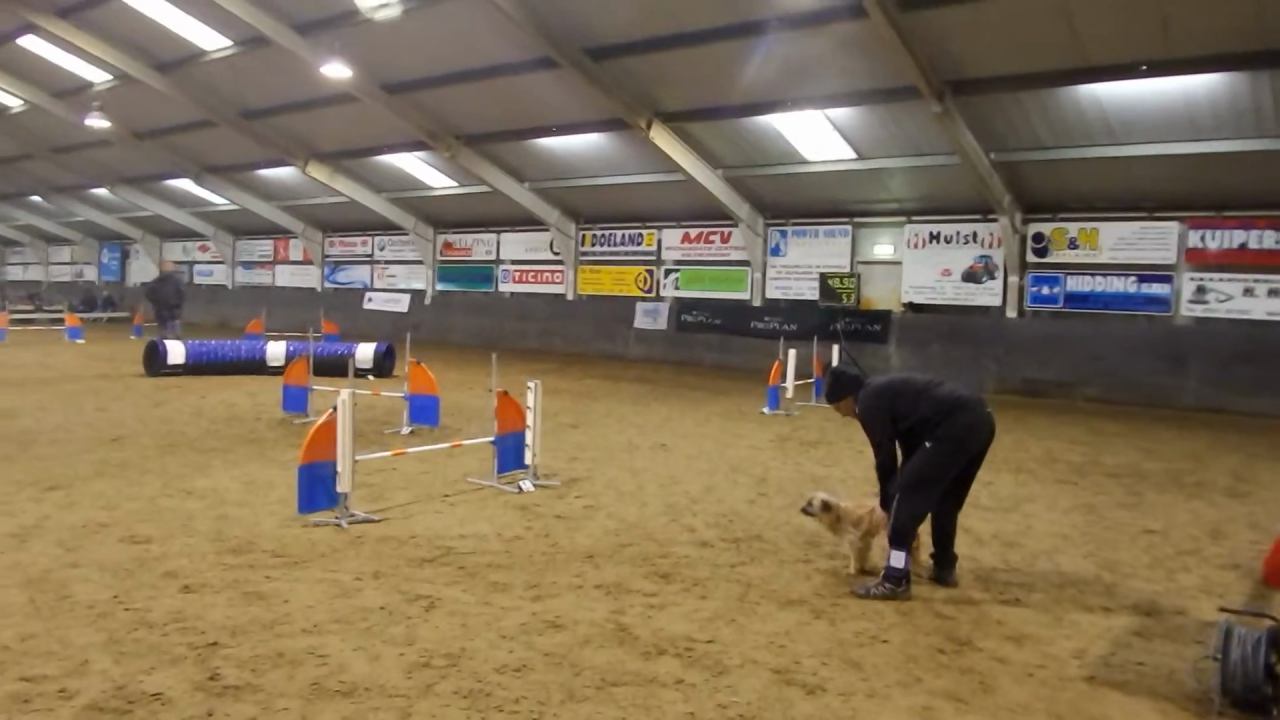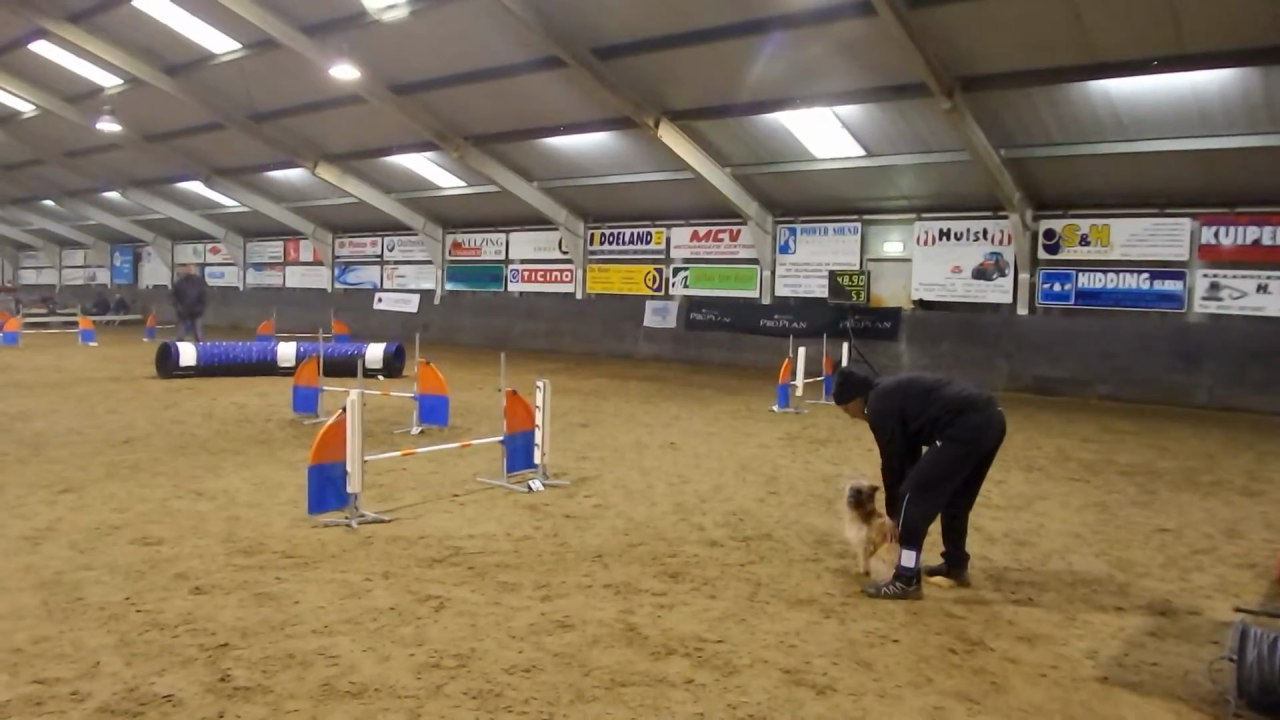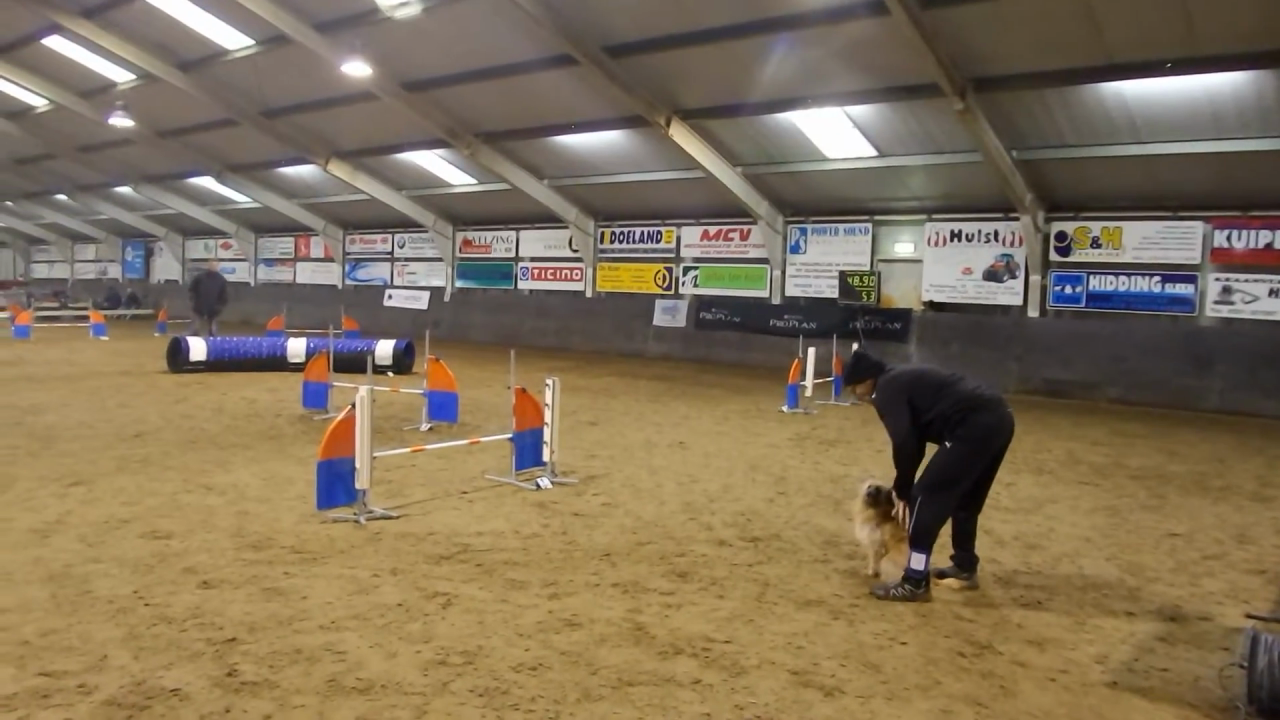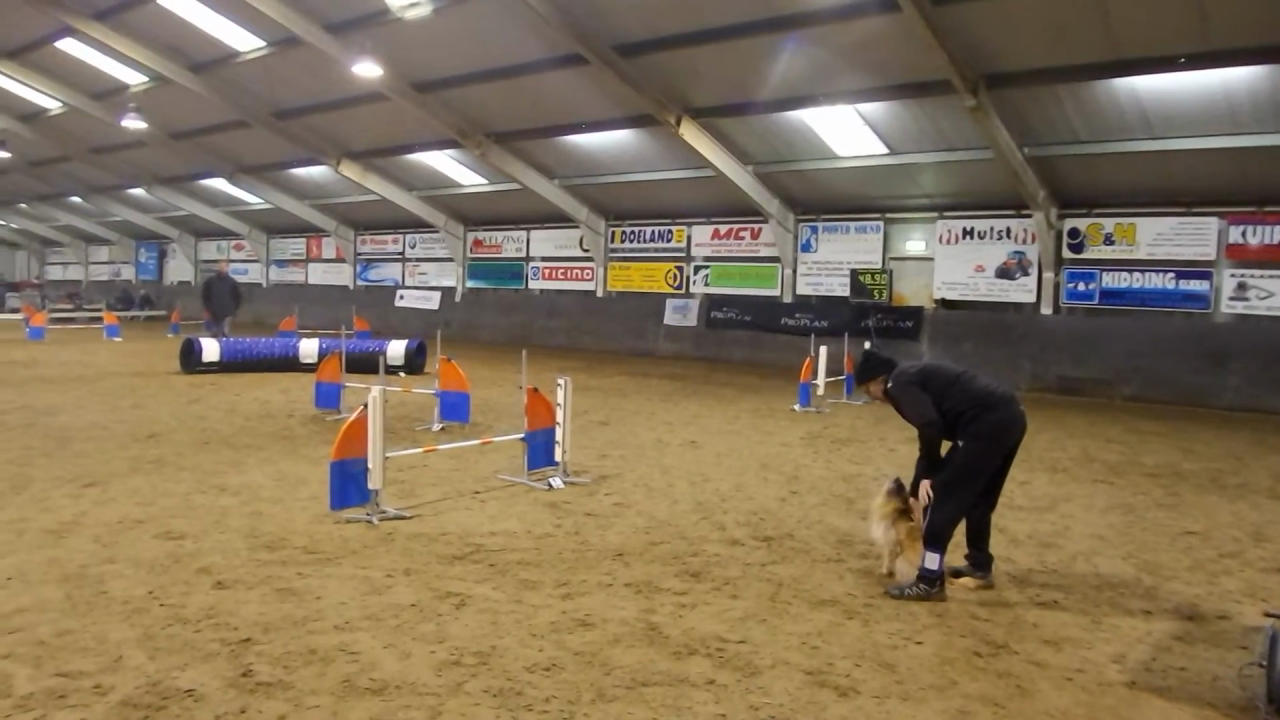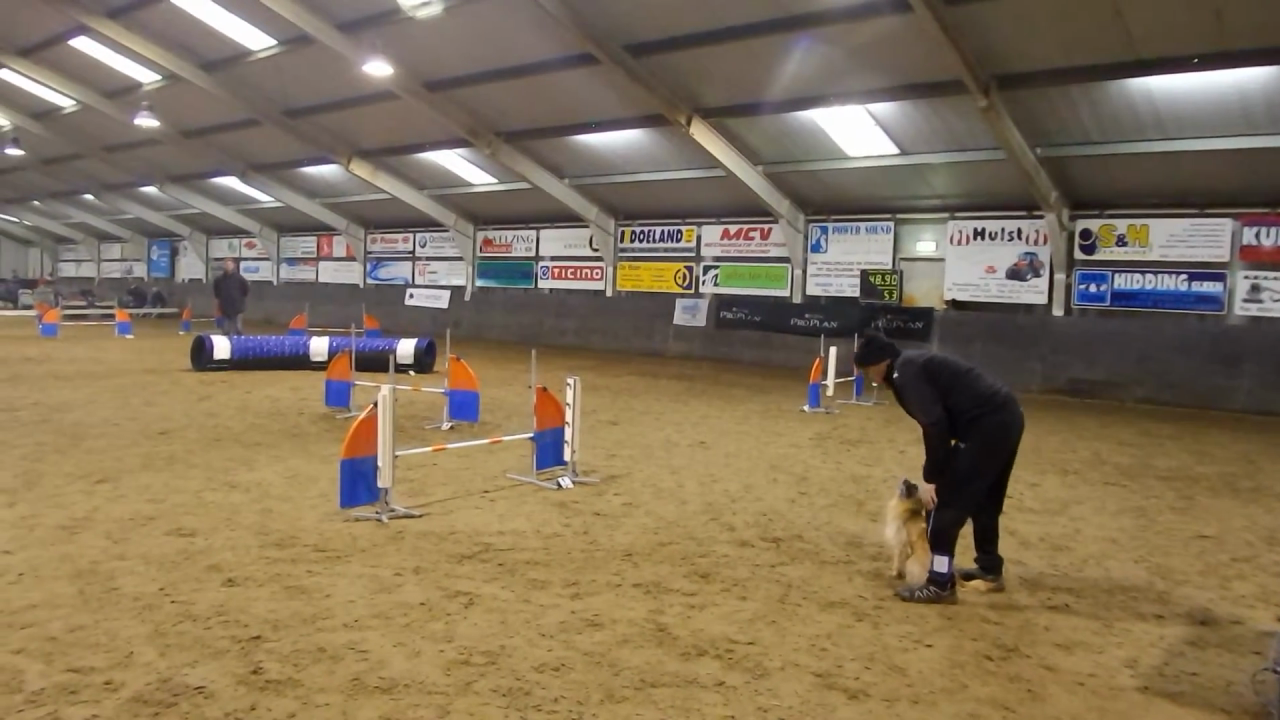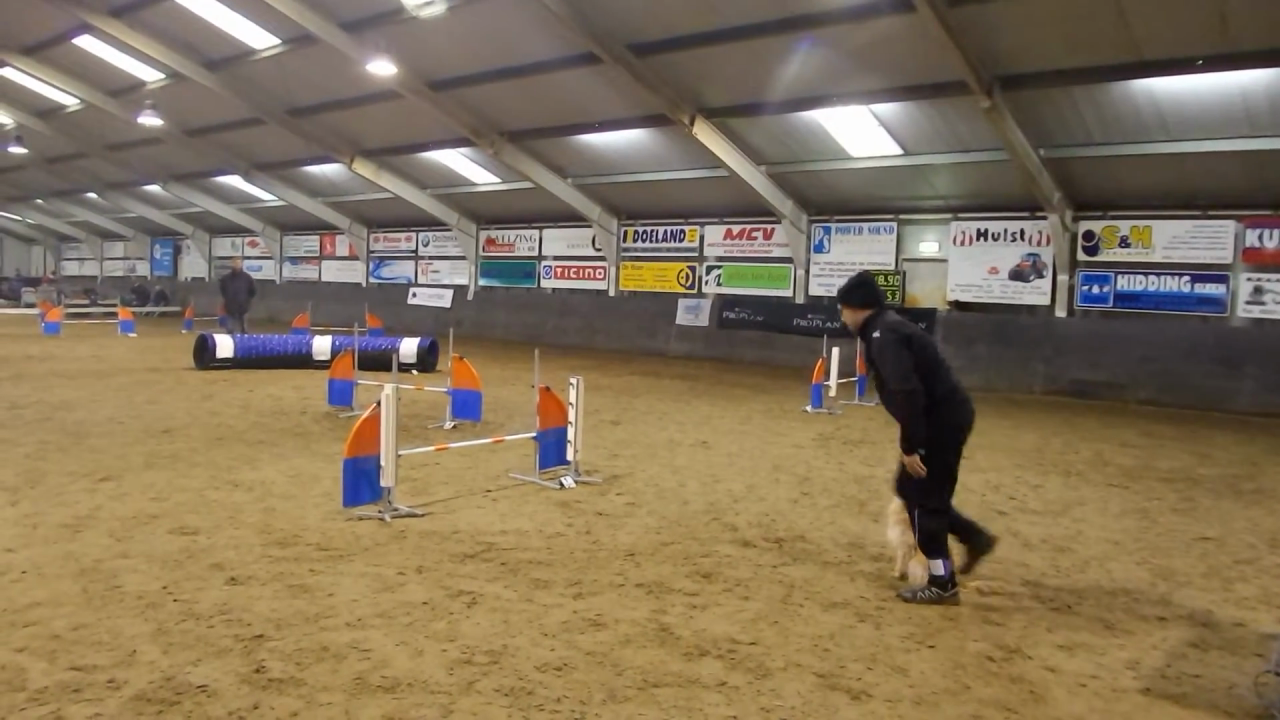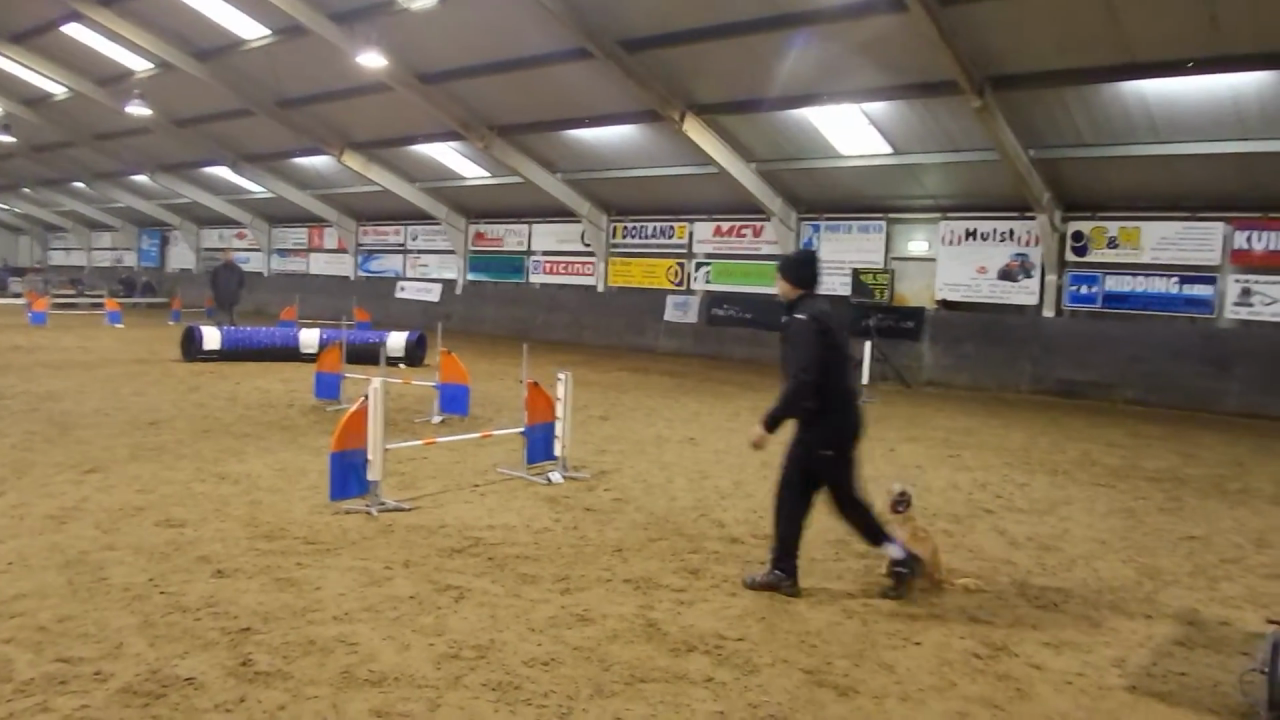
dt=0.4s
person 1, frame 1
left shoulder: (869, 403)
right shoulder: (885, 390)
left elbow: (885, 459)
right elbow: (911, 448)
left wrist: (887, 504)
right wrist: (893, 501)
left hip: (955, 428)
right hip: (980, 419)
left knee: (904, 498)
right knee: (946, 499)
left ankle: (895, 581)
right ankle: (944, 567)
person 1, frame 2
left shoulder: (879, 404)
right shoulder: (894, 391)
left elbow: (892, 460)
right elbow: (910, 452)
left wrist: (893, 511)
right wrist: (900, 506)
left hip: (966, 427)
right hip: (991, 418)
left knee: (914, 497)
right knee: (955, 498)
left ankle: (906, 581)
right ankle: (955, 566)
person 1, frame 3
left shoulder: (886, 390)
right shoulder: (902, 380)
left elbow: (904, 445)
right elbow: (915, 442)
left wrist: (903, 494)
right wrist: (903, 491)
left hip: (975, 426)
right hip: (999, 419)
left knee: (927, 497)
right knee: (965, 499)
left ankle: (915, 582)
right ankle: (965, 568)
person 1, frame 4
left shoulder: (900, 384)
right shoulder: (914, 377)
left elbow: (930, 425)
right elbow: (932, 426)
left wrist: (928, 474)
right wrist: (916, 488)
left hip: (987, 423)
right hip: (1010, 416)
left knee: (940, 498)
right knee: (979, 497)
left ankle: (930, 581)
right ankle: (980, 566)
person 1, frame 5
left shoulder: (905, 372)
right shoulder: (914, 365)
left elbow: (934, 424)
right elbow: (941, 418)
left wrist: (931, 477)
right wrist: (937, 473)
left hip: (987, 424)
right hip: (1006, 416)
left knee: (945, 500)
right knee: (985, 499)
left ankle: (941, 584)
right ankle: (990, 569)
person 1, frame 6
left shoulder: (882, 335)
right shoulder: (891, 328)
left elbow: (907, 392)
left wrist: (909, 447)
right wrist: (912, 443)
left hip: (940, 421)
right hip: (945, 416)
left knee: (925, 501)
right knee: (911, 489)
left ankle: (943, 584)
right ankle: (975, 539)
person 1, frame 7
left shoulder: (804, 319)
right shoulder: (817, 314)
left elbow: (802, 382)
left wrist: (769, 423)
left hip: (828, 422)
right hip: (828, 418)
left knee: (843, 497)
right knee: (792, 494)
left ankle: (902, 562)
right ankle: (783, 572)
